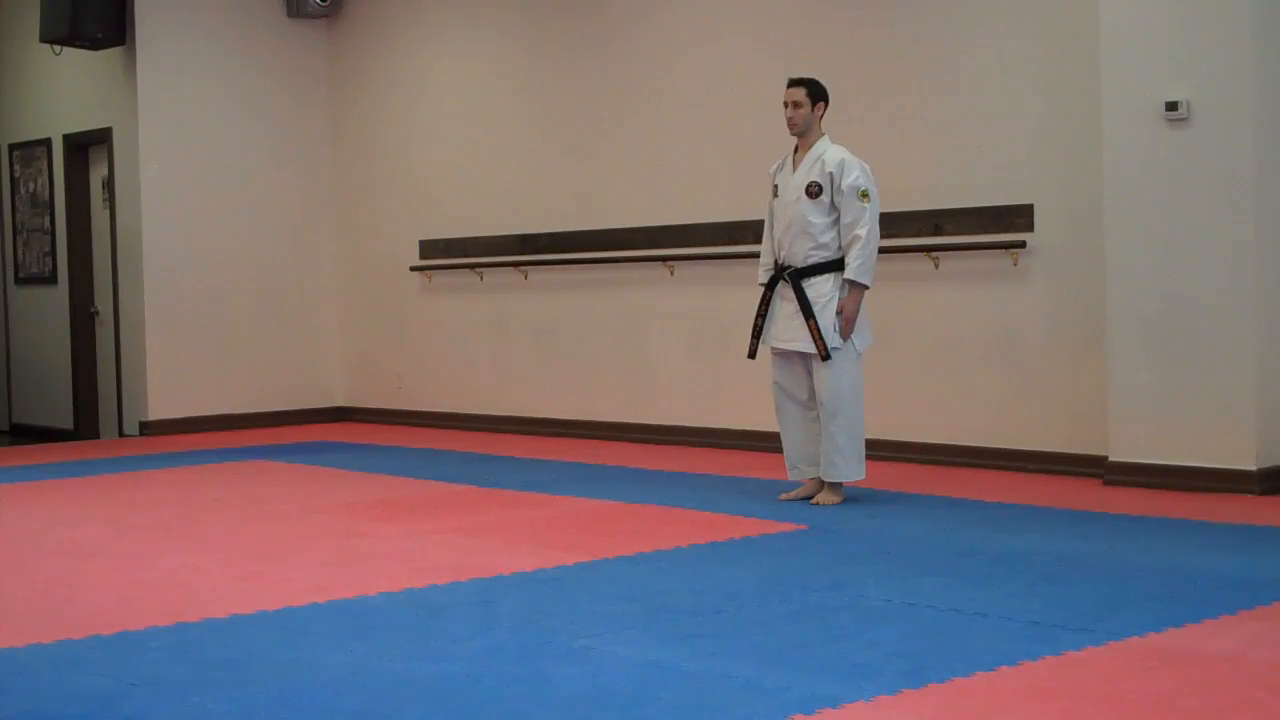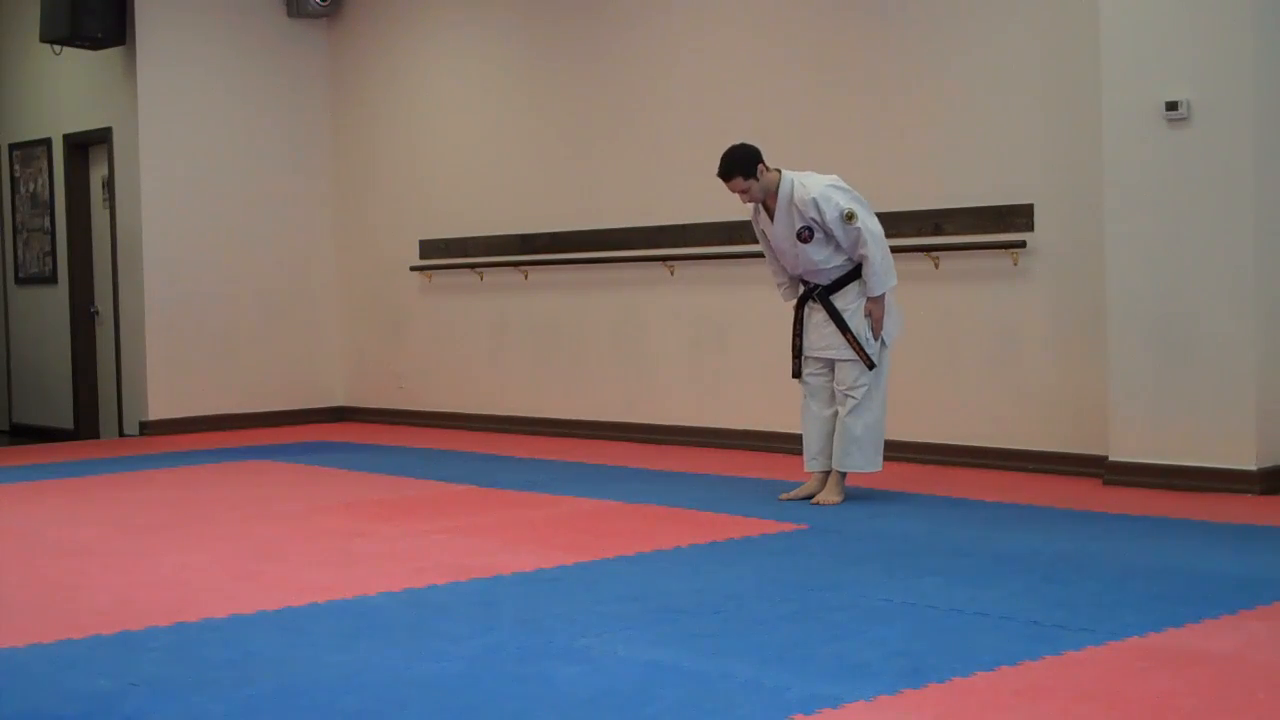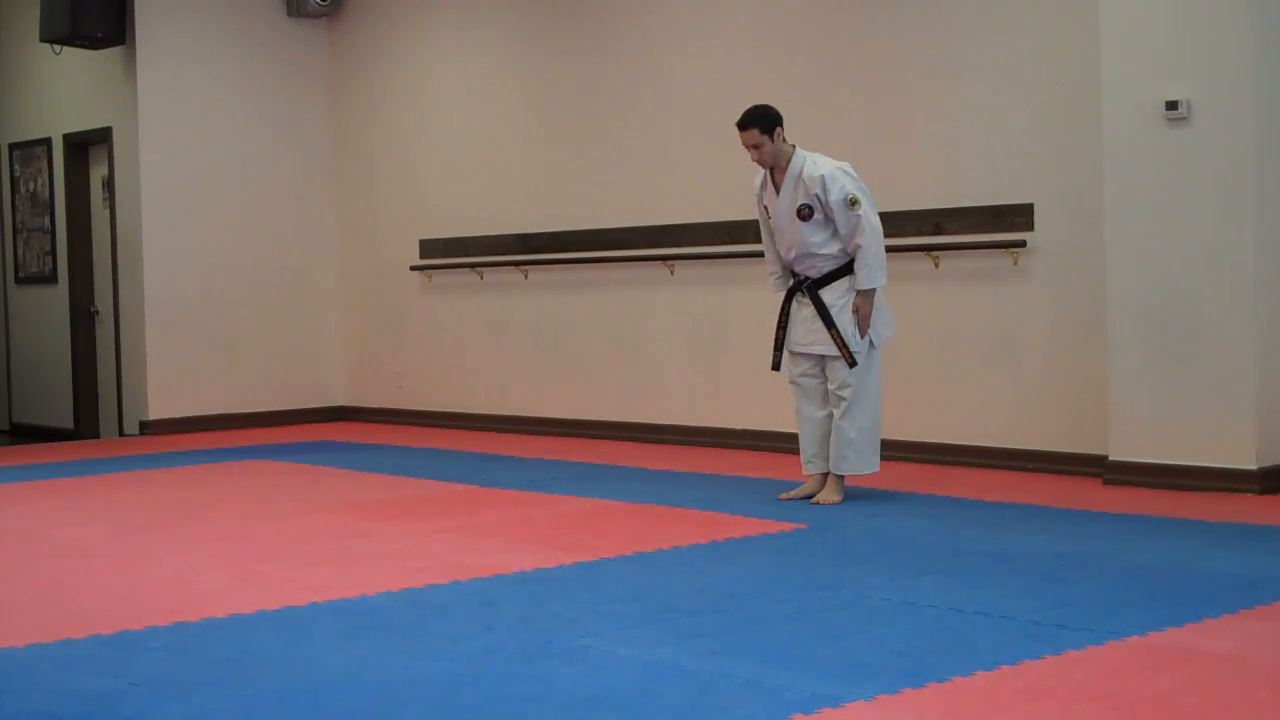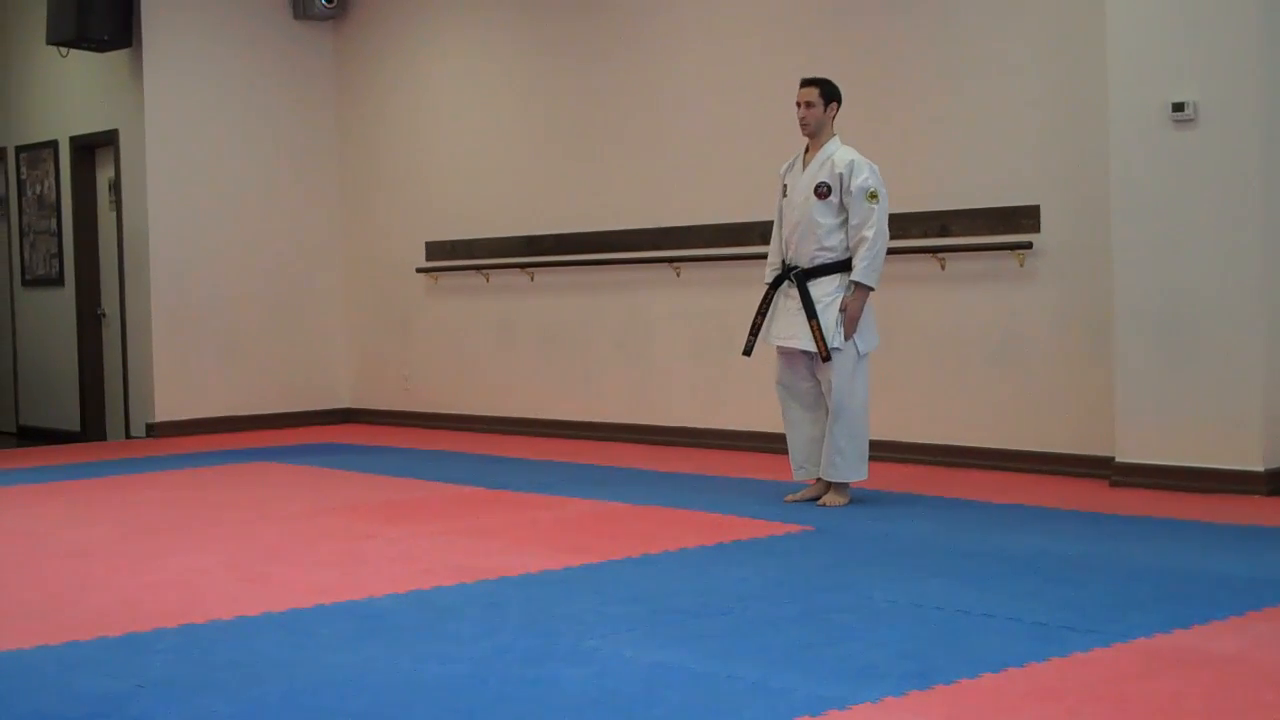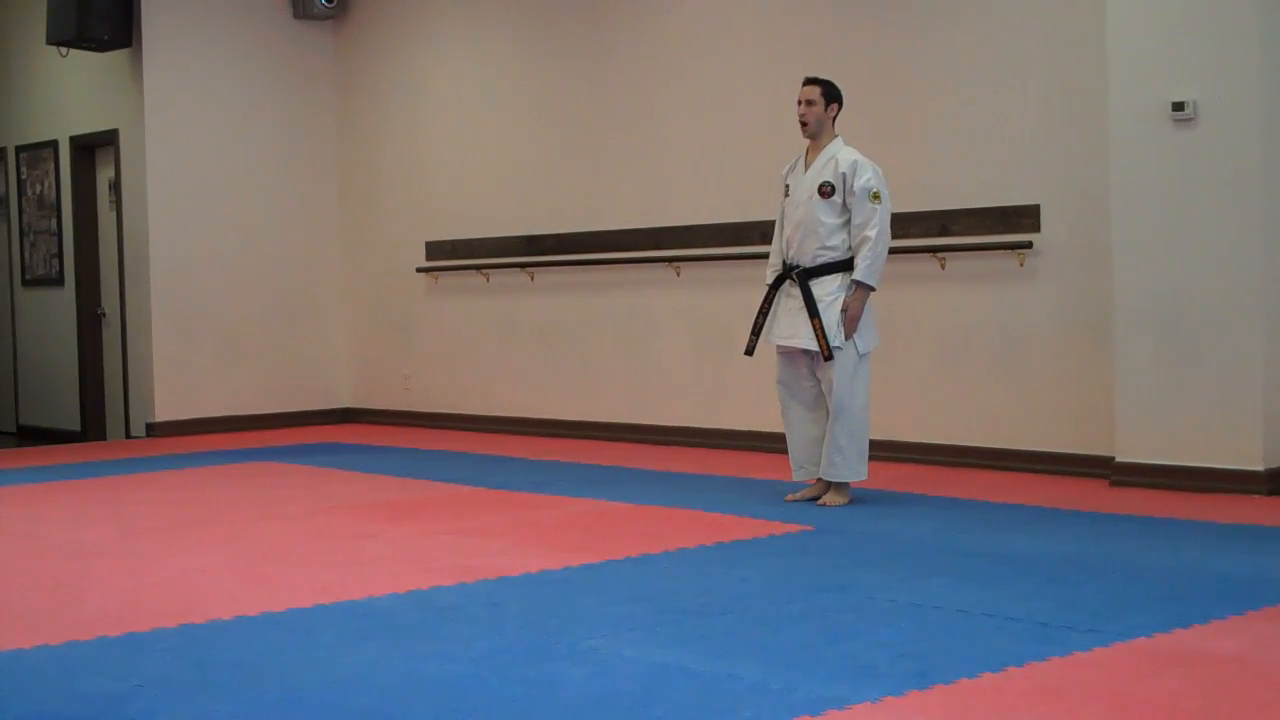
dt=1s
person 1, frame 1
left shoulder: (842, 164)
right shoulder: (781, 170)
left elbow: (863, 233)
left wrist: (853, 295)
right wrist: (768, 286)
left hip: (827, 292)
right hip: (786, 294)
left knee: (834, 392)
right knee: (790, 392)
left ankle: (834, 481)
right ankle: (811, 477)
person 1, frame 2
left shoulder: (816, 194)
right shoulder: (758, 211)
left elbow: (870, 238)
left wrist: (876, 298)
right wrist: (798, 301)
left hip: (855, 295)
right hip: (817, 302)
left knee: (855, 386)
right knee: (816, 387)
left ankle: (838, 478)
right ankle: (819, 474)
person 1, frame 3
left shoulder: (826, 175)
right shoulder: (763, 185)
left elbow: (866, 233)
left wrist: (865, 295)
right wrist: (787, 292)
left hip: (844, 295)
right hip: (806, 297)
left knee: (848, 388)
right knee: (807, 388)
left ankle: (837, 479)
right ankle: (817, 474)
person 1, frame 4
left shoulder: (852, 165)
right shoulder: (790, 170)
left elbow: (872, 233)
left wrist: (859, 294)
right wrist: (774, 285)
left hip: (834, 293)
right hip: (794, 294)
left knee: (841, 390)
right knee: (796, 389)
left ankle: (840, 482)
right ankle: (816, 477)
person 1, frame 5
left shoulder: (854, 166)
right shoulder: (792, 171)
left elbow: (873, 234)
left wrist: (859, 294)
right wrist: (775, 285)
left hip: (835, 294)
right hip: (795, 295)
left knee: (841, 389)
right knee: (796, 389)
left ankle: (841, 481)
right ankle: (816, 477)
